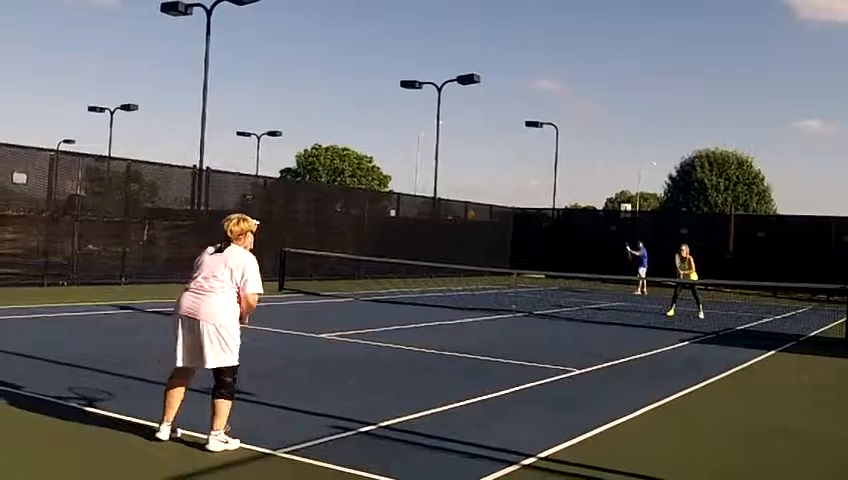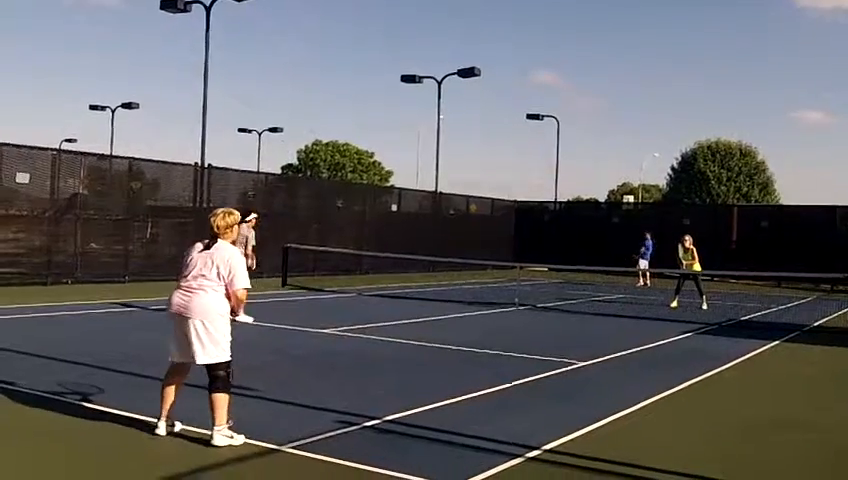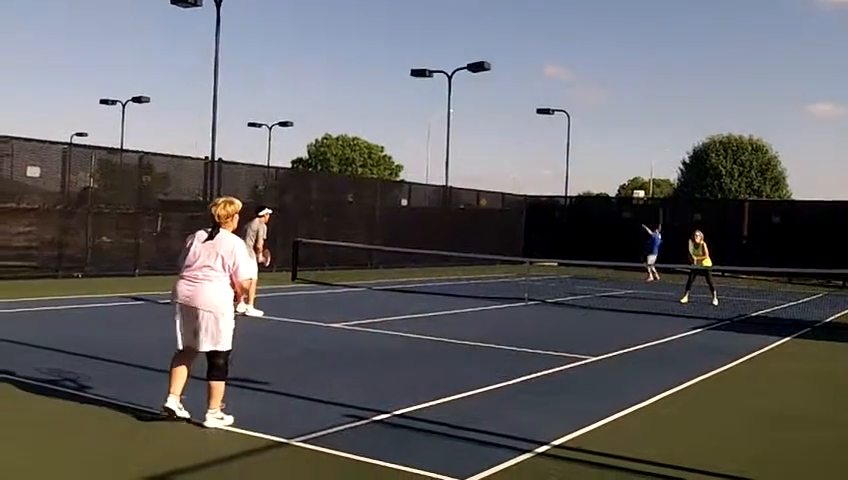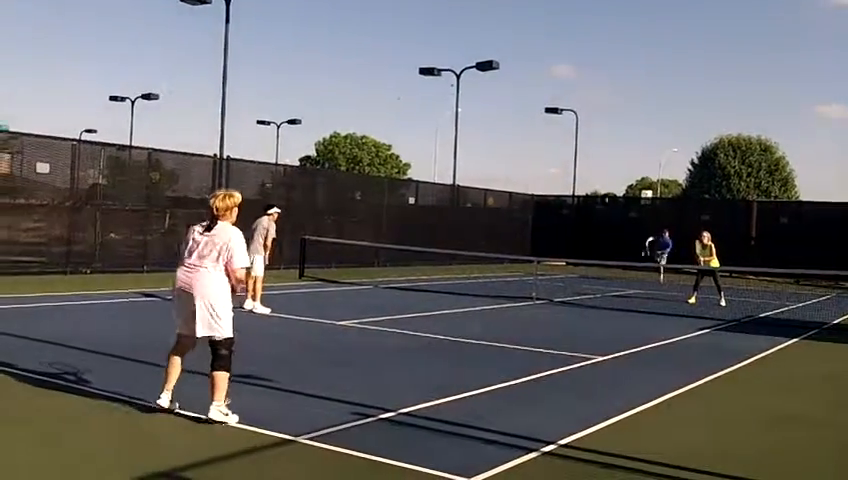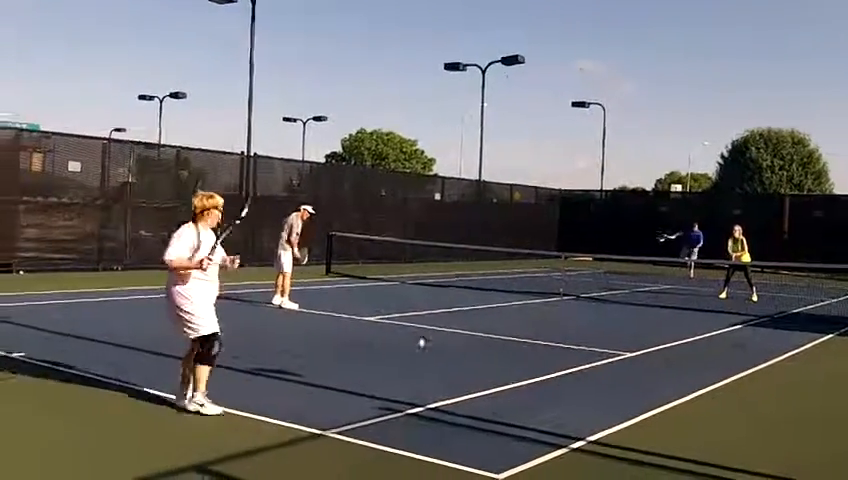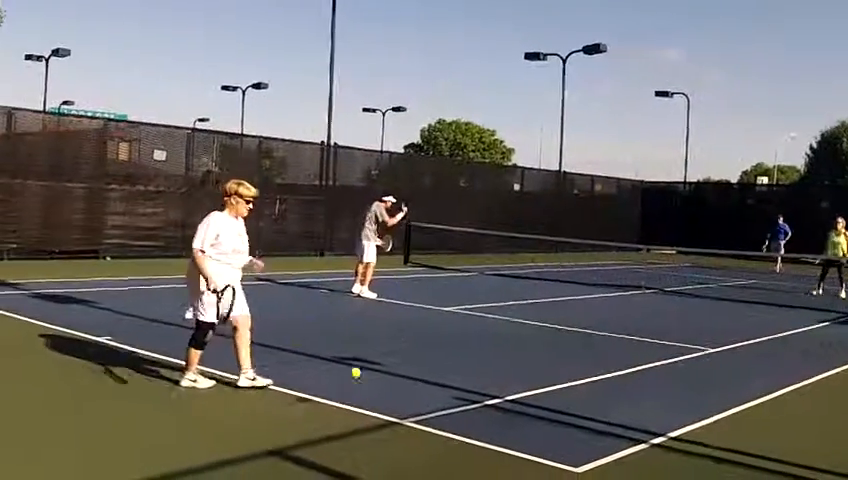
dt=0.5s
person 1, frame 1
left shoulder: (207, 253)
right shoulder: (246, 259)
right elbow: (250, 299)
right wrist: (243, 316)
left hip: (187, 308)
right hip: (217, 316)
left knee: (183, 370)
right knee: (226, 376)
left ankle: (165, 426)
right ankle: (217, 436)
person 1, frame 2
left shoulder: (196, 248)
right shoulder: (233, 254)
right elbow: (239, 294)
right wrist: (235, 308)
left hip: (179, 305)
right hip: (208, 313)
left knee: (179, 365)
right knee: (220, 371)
left ankle: (164, 421)
right ankle: (220, 431)
person 1, frame 3
left shoulder: (195, 237)
right shoulder: (235, 244)
left elbow: (183, 266)
right elbow: (243, 283)
right wrist: (235, 293)
left hip: (184, 295)
right hip: (212, 302)
left knee: (186, 349)
right knee: (218, 358)
left ankle: (173, 398)
right ankle: (213, 414)
person 1, frame 4
left shoulder: (195, 230)
right shoulder: (233, 234)
left elbow: (185, 258)
right elbow: (238, 274)
right wrist: (236, 286)
left hip: (185, 286)
right hip: (211, 292)
left knee: (183, 341)
right knee: (222, 349)
left ankle: (166, 394)
right ankle: (218, 407)
person 1, frame 5
left shoulder: (208, 233)
right shoulder: (186, 233)
left elbow: (220, 258)
right elbow: (169, 261)
left wrist: (231, 261)
right wrist: (194, 264)
left hip: (202, 298)
right hip: (187, 296)
left knee: (200, 344)
right knee: (209, 341)
left ankle: (184, 396)
right ankle: (197, 397)
person 1, frame 6
left shoulder: (239, 222)
right shoulder: (214, 220)
right elbow: (197, 252)
left wrist: (251, 261)
right wrist: (208, 277)
left hip: (229, 282)
right hip: (208, 282)
left knee: (243, 322)
right knee: (206, 327)
left ankle: (246, 374)
right ankle: (189, 375)
